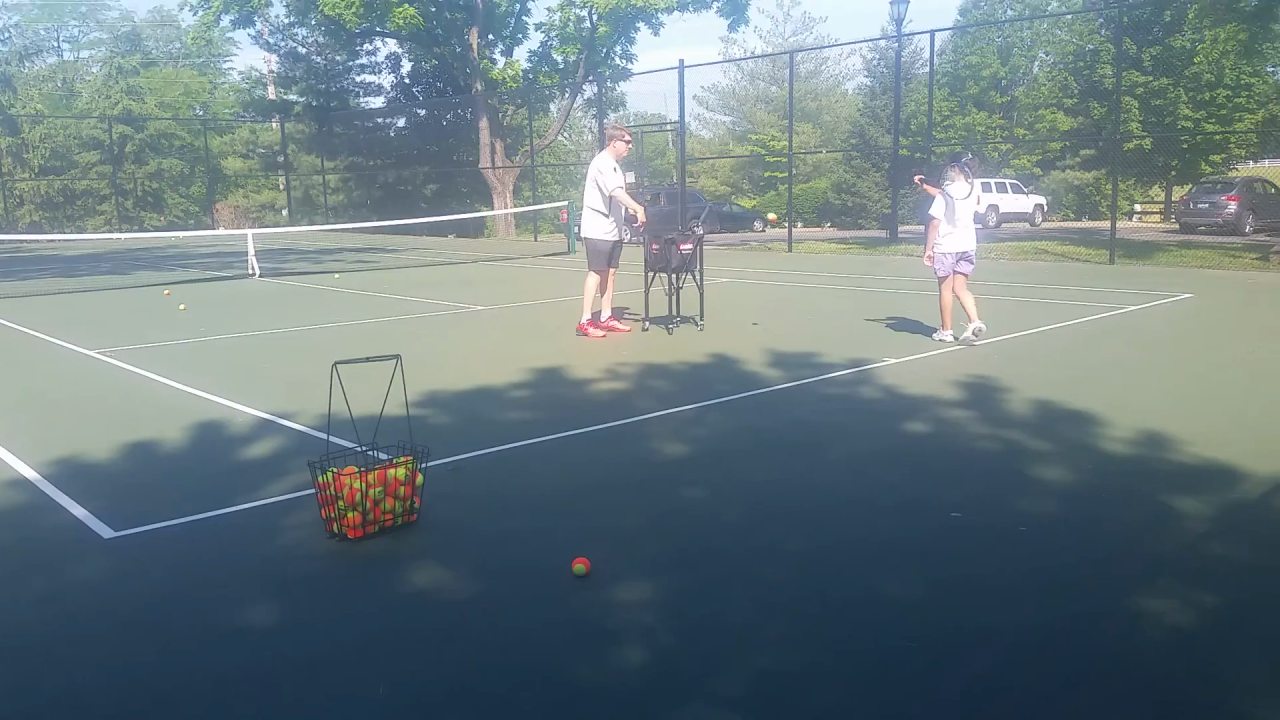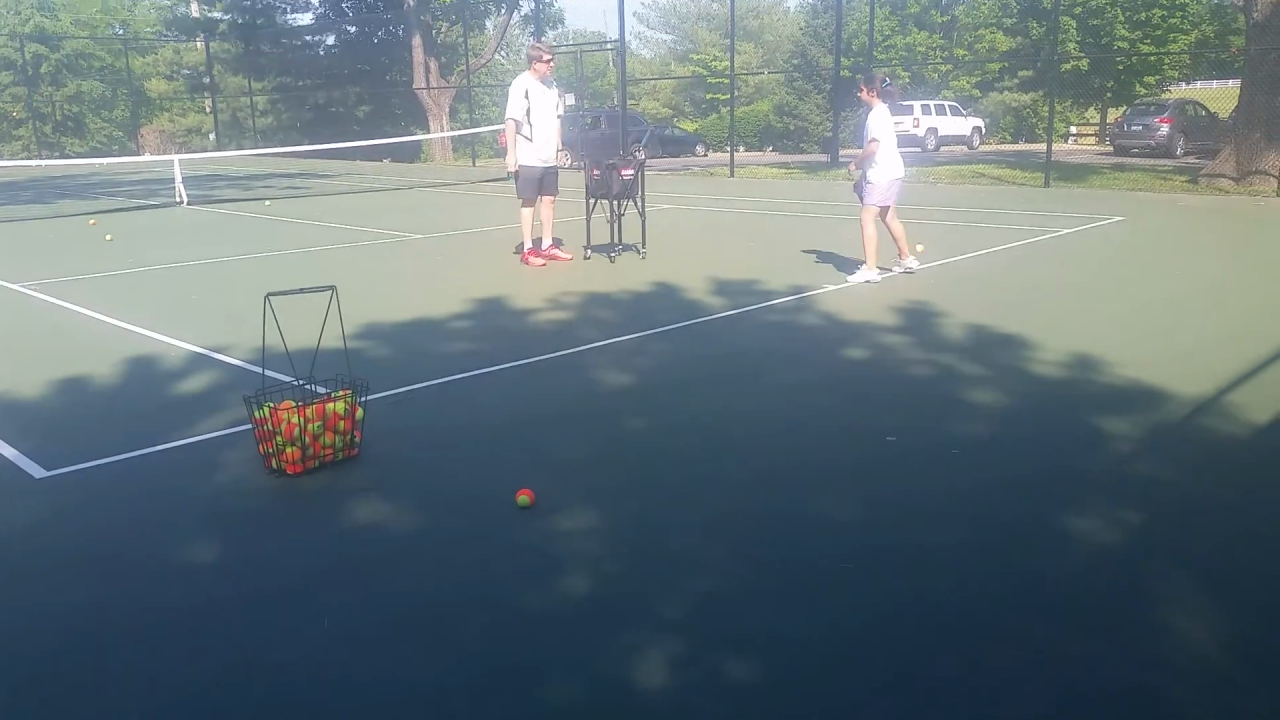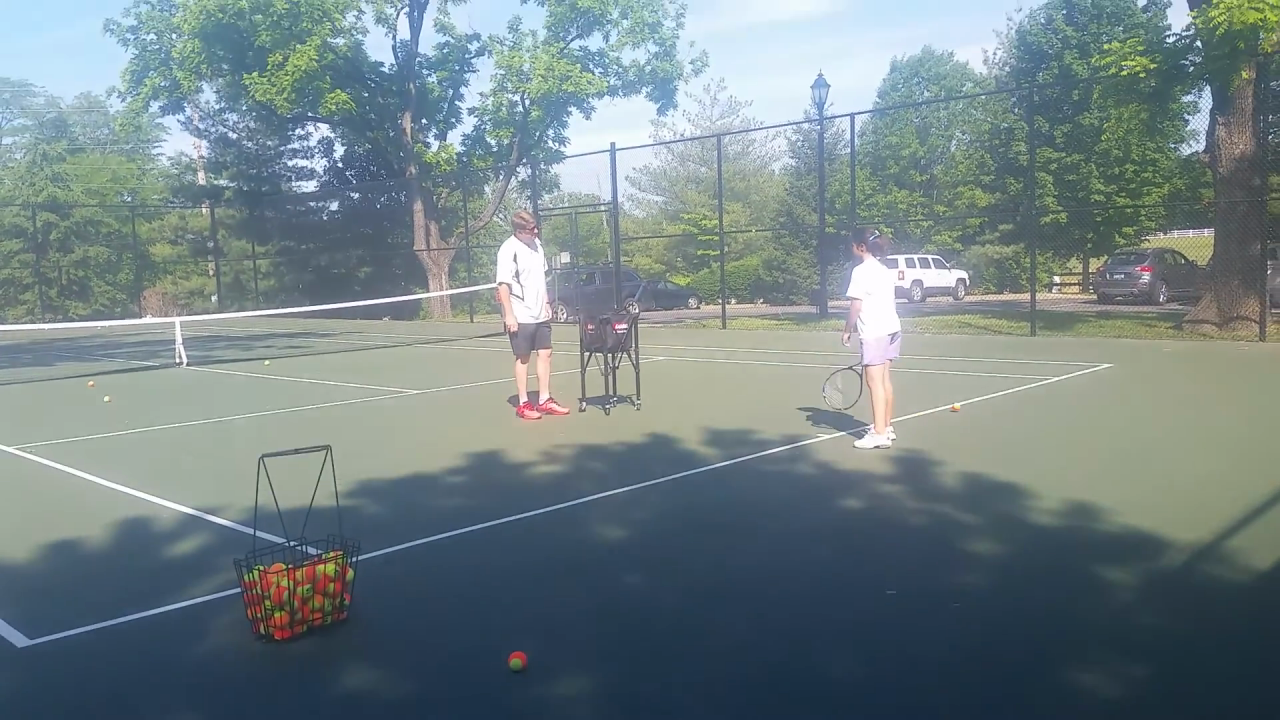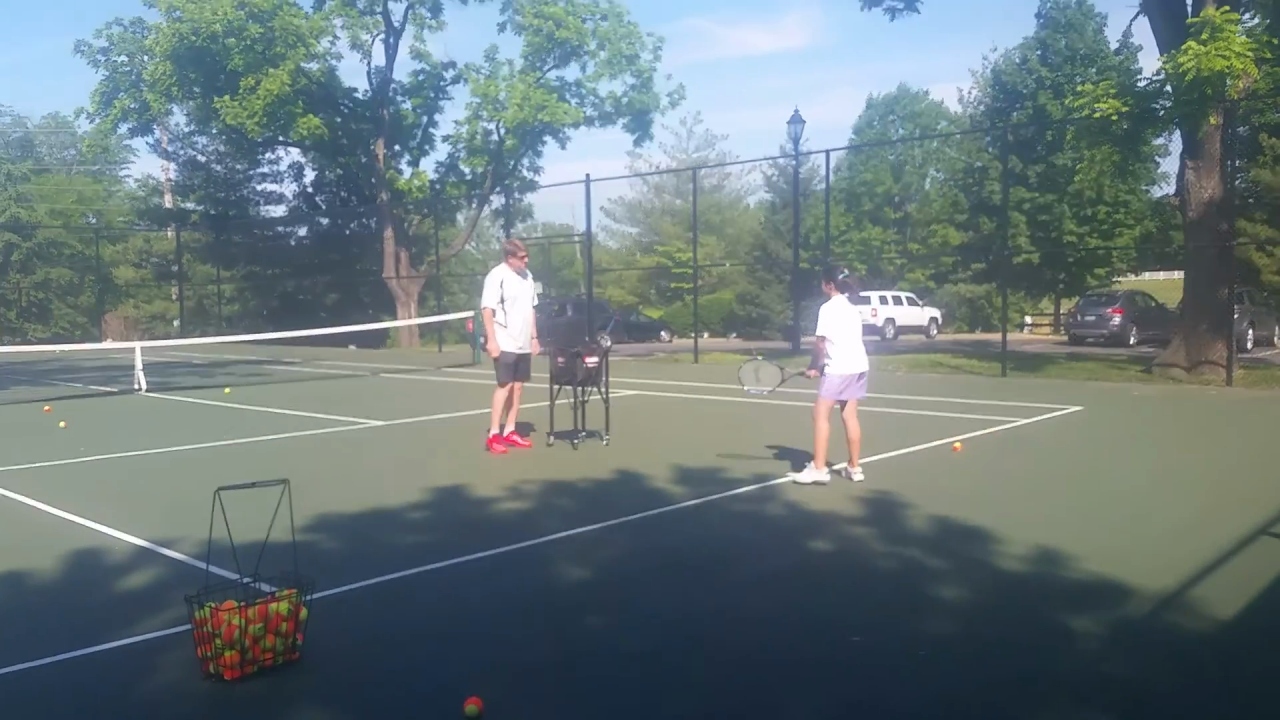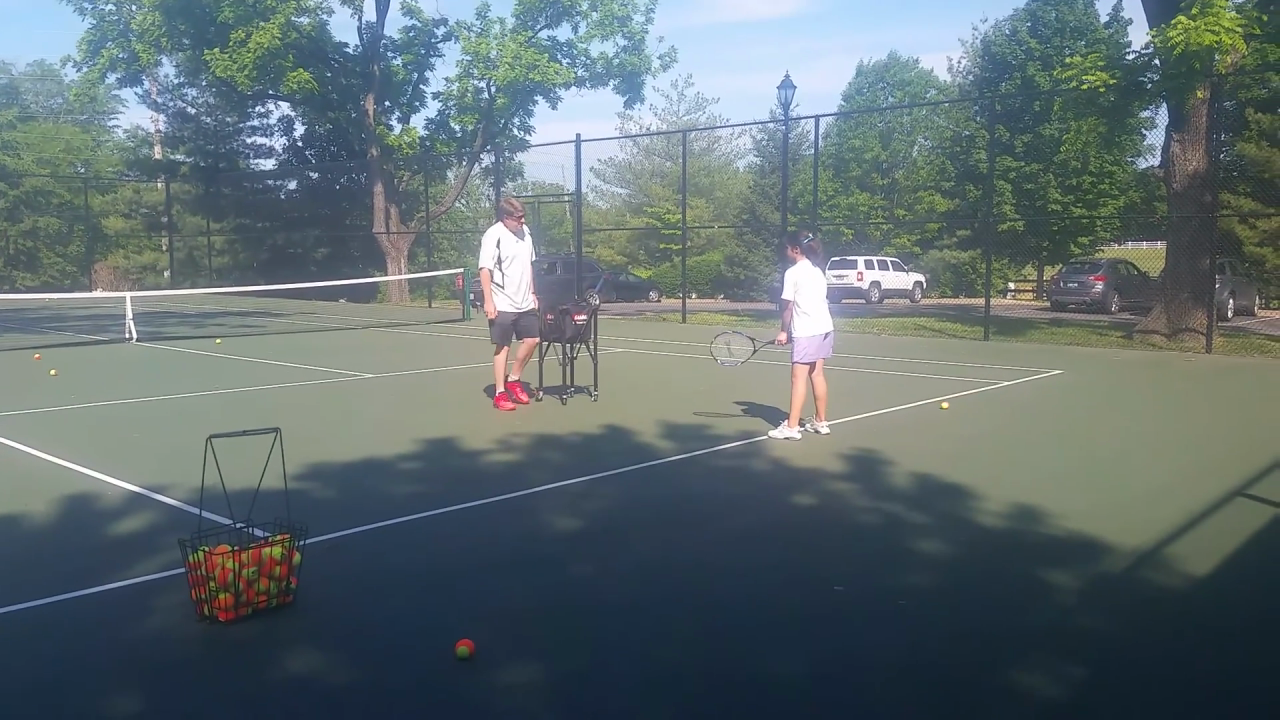
dt=1s
person 1, frame 1
left shoulder: (613, 164)
right shoulder: (603, 164)
right elbow: (615, 191)
left wrist: (629, 206)
right wrist: (637, 208)
left hip: (611, 230)
right hip: (597, 230)
left knee: (610, 272)
right knee: (597, 273)
left ankle: (606, 318)
right ankle: (586, 322)
person 1, frame 2
left shoulder: (551, 83)
right shoulder: (521, 85)
right elbow: (511, 121)
left wrist: (558, 148)
right wrist: (511, 153)
left hip: (548, 157)
right hip: (528, 158)
left knee: (549, 200)
right knee: (529, 202)
left ankle: (547, 246)
right ankle: (528, 250)
person 1, frame 3
left shoulder: (536, 243)
right shoulder: (509, 250)
right elbow: (503, 284)
left wrist: (546, 302)
right wrist: (509, 314)
left hip: (539, 313)
right hip: (521, 316)
left knee: (545, 353)
right knee: (523, 357)
left ankle: (545, 400)
right ankle: (523, 404)
person 1, frame 4
left shoulder: (527, 276)
right shoulder: (497, 276)
right elbow: (487, 309)
left wrist: (534, 336)
right wrist: (491, 339)
left hip: (523, 344)
right hip: (504, 344)
left knee: (517, 387)
right knee: (504, 386)
left ankle: (509, 432)
right ankle: (493, 435)
person 1, frame 5
left shoulder: (524, 231)
right shoulder: (493, 235)
right elbow: (484, 269)
left wrist: (532, 292)
right wrist: (488, 301)
left hip: (525, 302)
right hip: (502, 304)
left knee: (532, 339)
right knee: (503, 347)
left ankle: (513, 379)
right ankle: (500, 394)
person 2, frame 1
left shoulder: (949, 190)
right shoulder: (973, 190)
left elbow: (935, 223)
left wrist: (928, 248)
right wrist: (925, 186)
left hip: (946, 246)
right hip: (968, 245)
left knee: (945, 288)
right knee: (960, 288)
left ankle: (946, 331)
right ankle: (975, 323)
person 2, frame 2
left shoulder: (878, 114)
right shoulder: (877, 114)
left elbow: (873, 147)
left wrist: (855, 163)
right wrist: (863, 176)
left hip: (883, 174)
right hip: (886, 173)
left knee: (867, 218)
right knee: (888, 217)
left ankle: (870, 269)
right ankle: (906, 258)
person 2, frame 3
left shoulder: (861, 270)
right shoulder: (885, 270)
left elbow: (856, 306)
left wrist: (847, 330)
left hip: (874, 331)
right hip: (891, 328)
left knee: (874, 382)
right knee: (884, 379)
left ankle: (879, 433)
right ankle: (886, 427)
person 2, frame 4
left shoulder: (828, 308)
right shoulder: (851, 307)
left elbow: (821, 344)
left wrist: (813, 367)
right wrist: (821, 365)
left hip: (838, 368)
right hip: (858, 365)
left knee: (821, 415)
right knee: (850, 416)
left ankle: (819, 467)
right ankle: (854, 467)
person 2, frame 5
left shoulder: (793, 272)
right shoulder: (817, 271)
left elbow: (788, 307)
right elbow: (813, 302)
left wrist: (784, 331)
right wrist: (791, 330)
left hip: (806, 331)
right hip: (823, 327)
left knee: (798, 377)
right knee: (817, 374)
left ankle: (792, 426)
right ankle: (820, 421)
